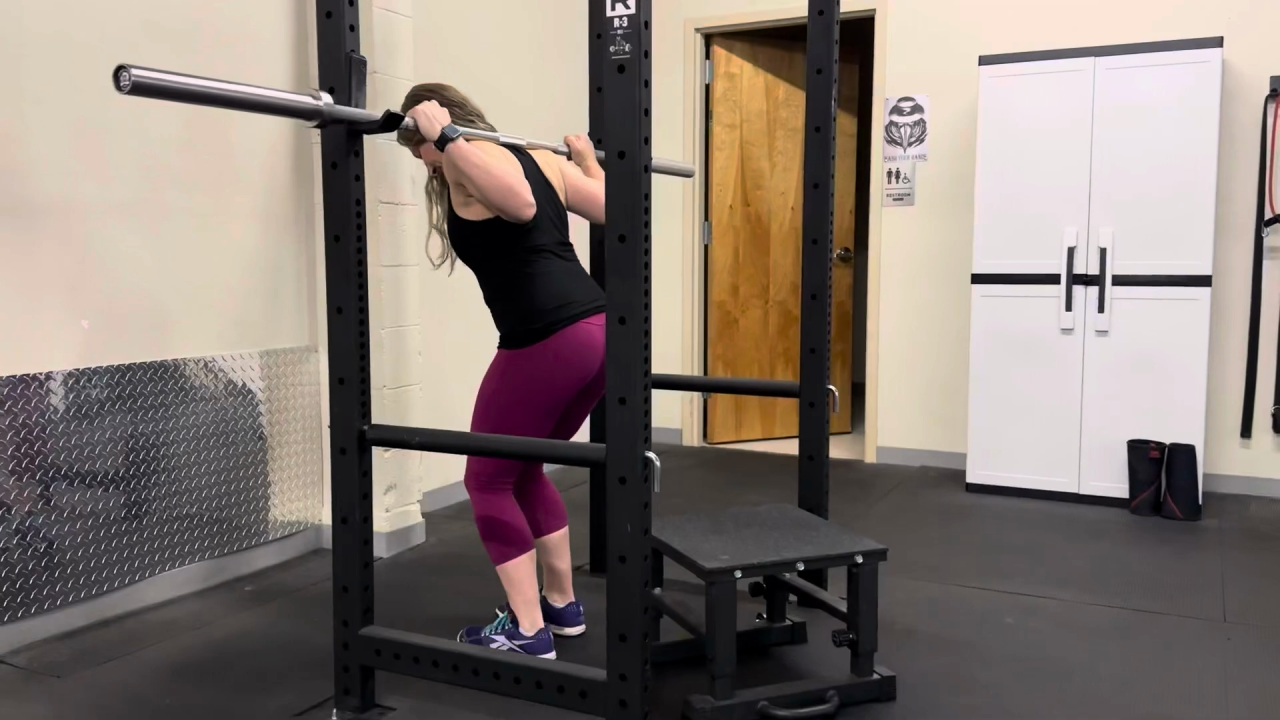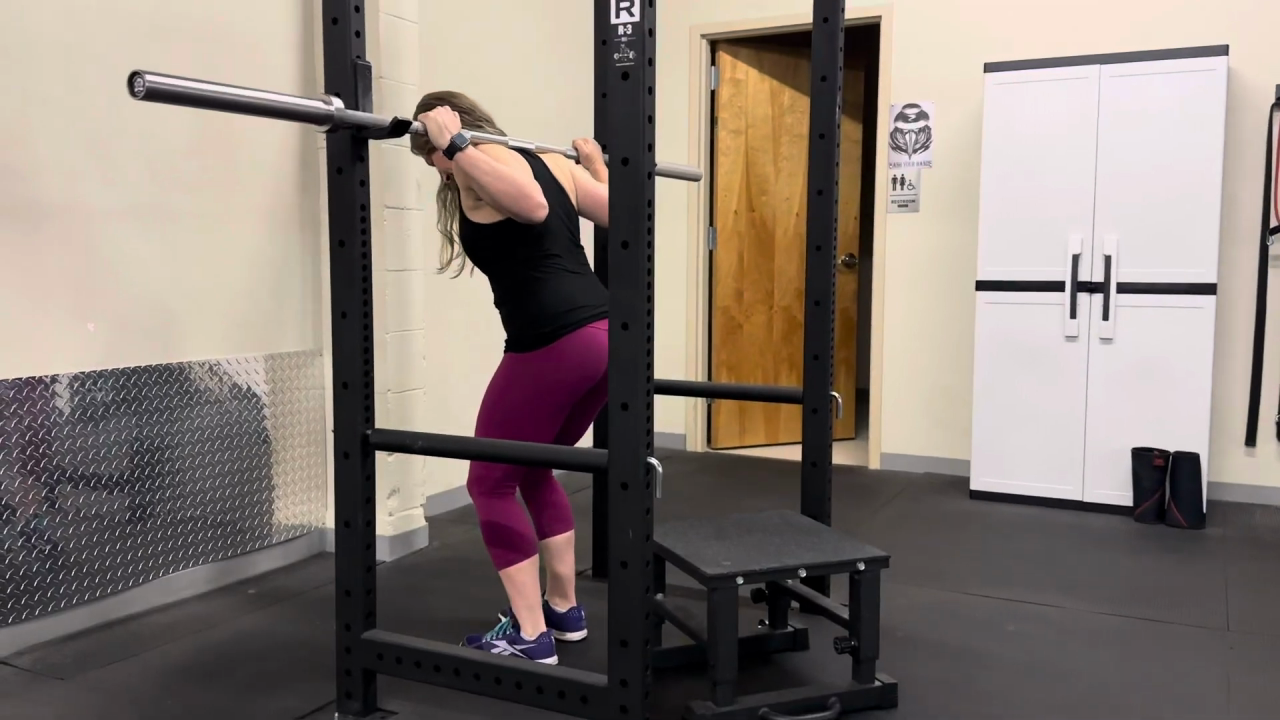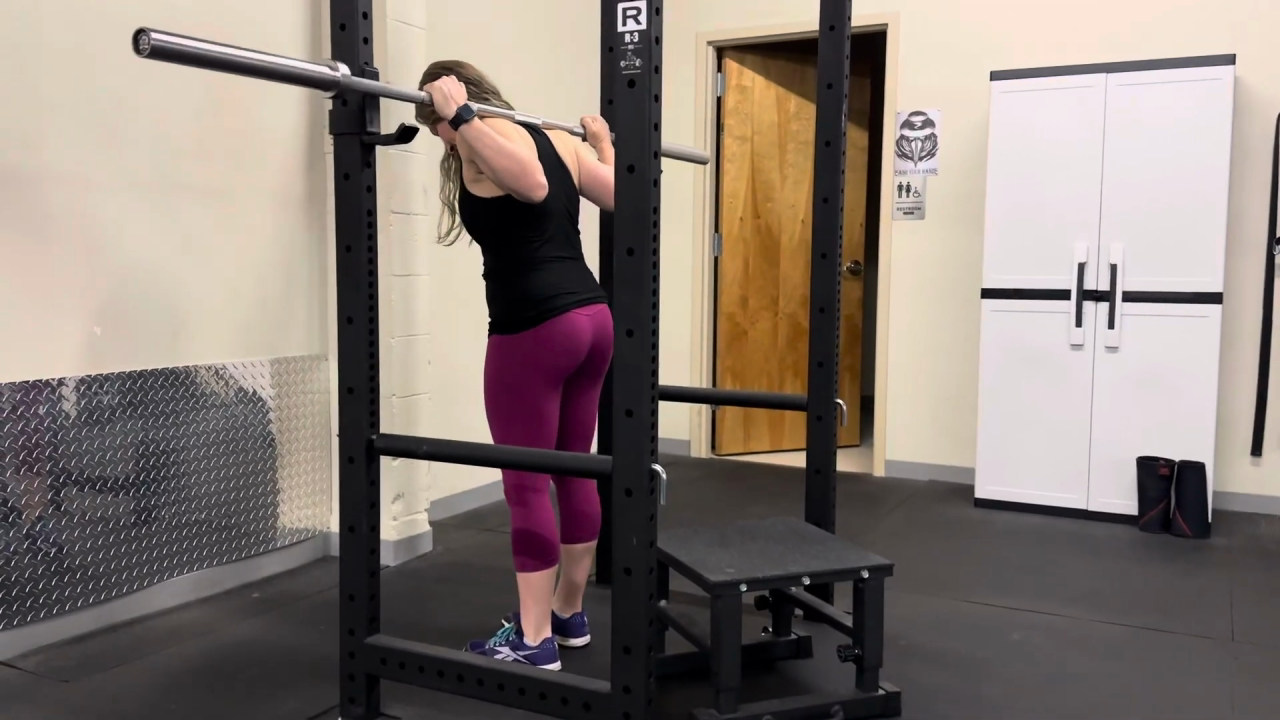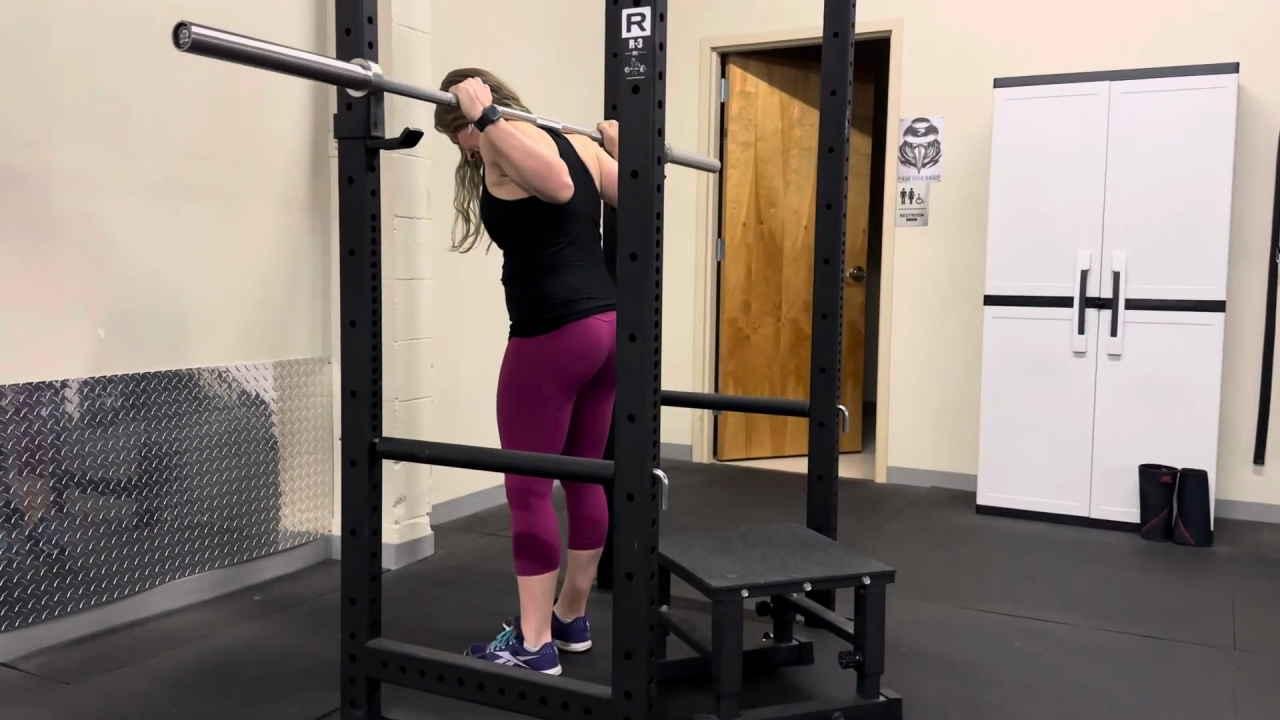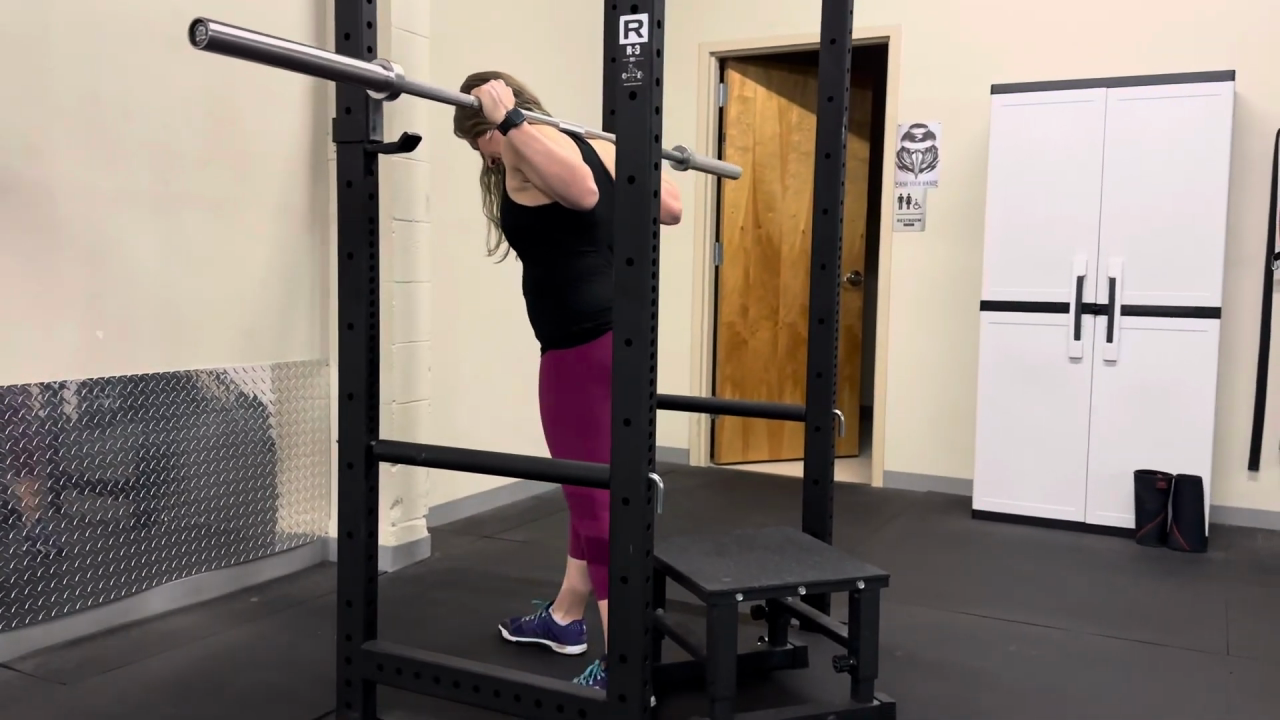
dt=0.5s
person 1, frame 1
left shoulder: (463, 160)
right shoulder: (540, 156)
left elbow: (521, 206)
right elbow: (613, 210)
left wrist: (442, 136)
right wrist: (588, 160)
left hip: (546, 344)
right hip: (598, 331)
left knee: (488, 481)
right knee: (524, 470)
left ankle: (527, 631)
right ankle: (563, 603)
person 1, frame 2
left shoulder: (478, 164)
right shoulder: (552, 161)
left elbow: (531, 207)
left wrist: (455, 145)
right wrist: (597, 166)
left hip: (552, 346)
right hip: (603, 335)
left knee: (491, 485)
right knee: (534, 471)
left ankle: (530, 634)
right ankle: (564, 607)
person 1, frame 3
left shoulder: (482, 138)
right shoulder: (558, 138)
left elbow: (530, 184)
right elbow: (624, 198)
left wrist: (459, 116)
right wrist: (603, 144)
left hip: (533, 332)
right hip: (591, 320)
left knee: (527, 486)
right knee: (574, 474)
left ankle: (534, 639)
right ankle: (569, 612)
person 1, frame 4
left shoulder: (505, 143)
right shoulder: (577, 142)
left elbow: (555, 185)
left wrist: (485, 117)
right wrist: (618, 149)
left hip: (553, 337)
right hip: (609, 328)
left knee: (529, 490)
right knee: (585, 480)
left ankle: (533, 643)
right ankle: (569, 617)
person 1, frame 5
left shoulder: (525, 147)
right shoulder: (598, 146)
left elbow: (581, 192)
right elbow: (669, 208)
left wrist: (508, 120)
left hip: (583, 347)
left knee: (594, 503)
right knee: (593, 491)
right ankle: (565, 617)
